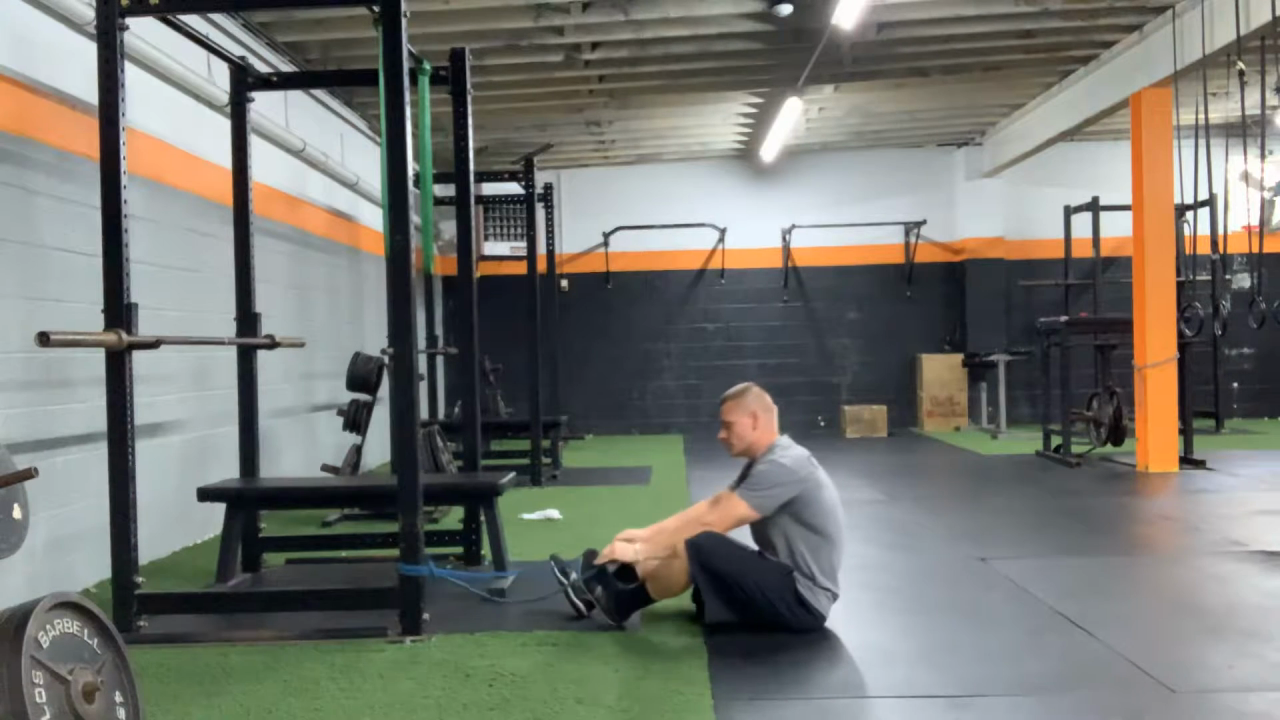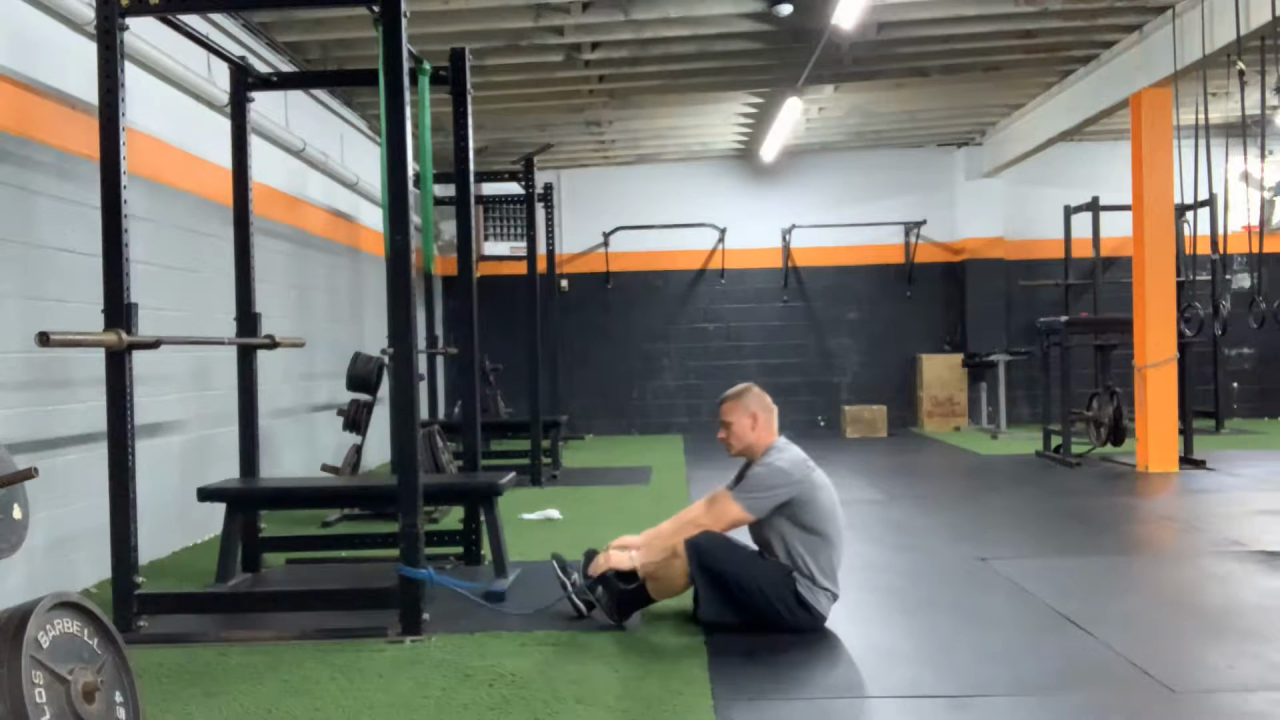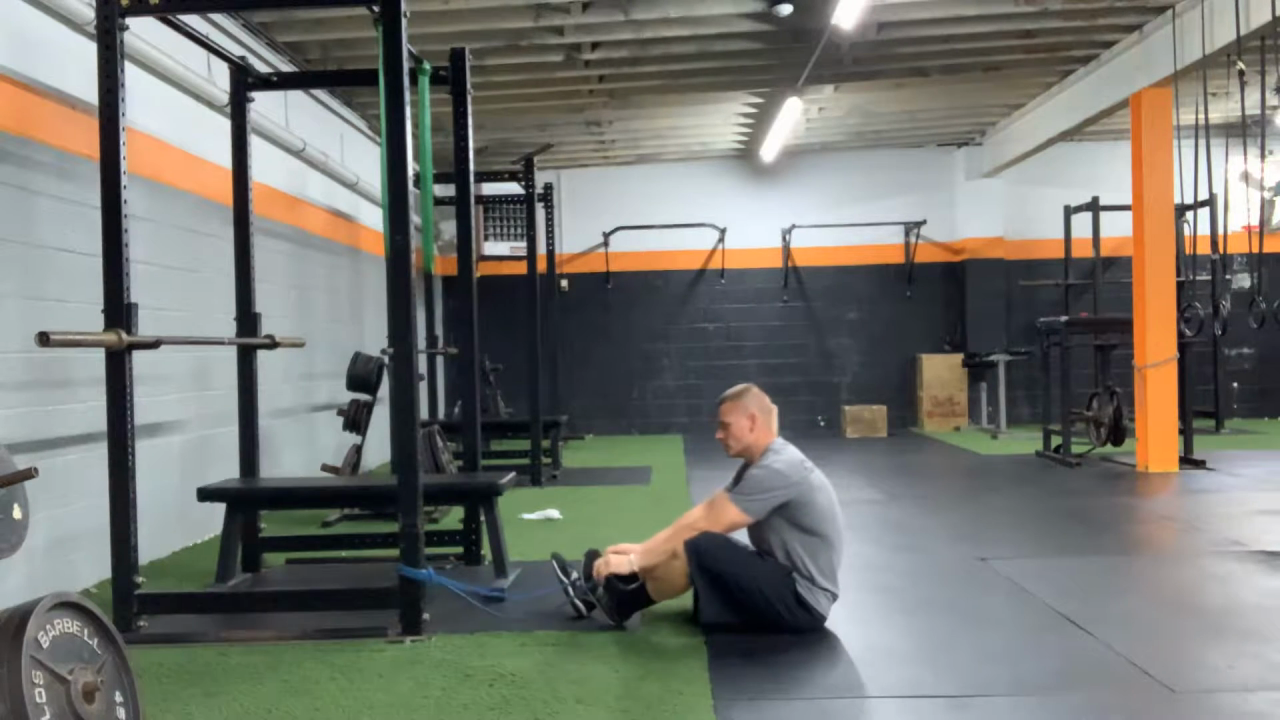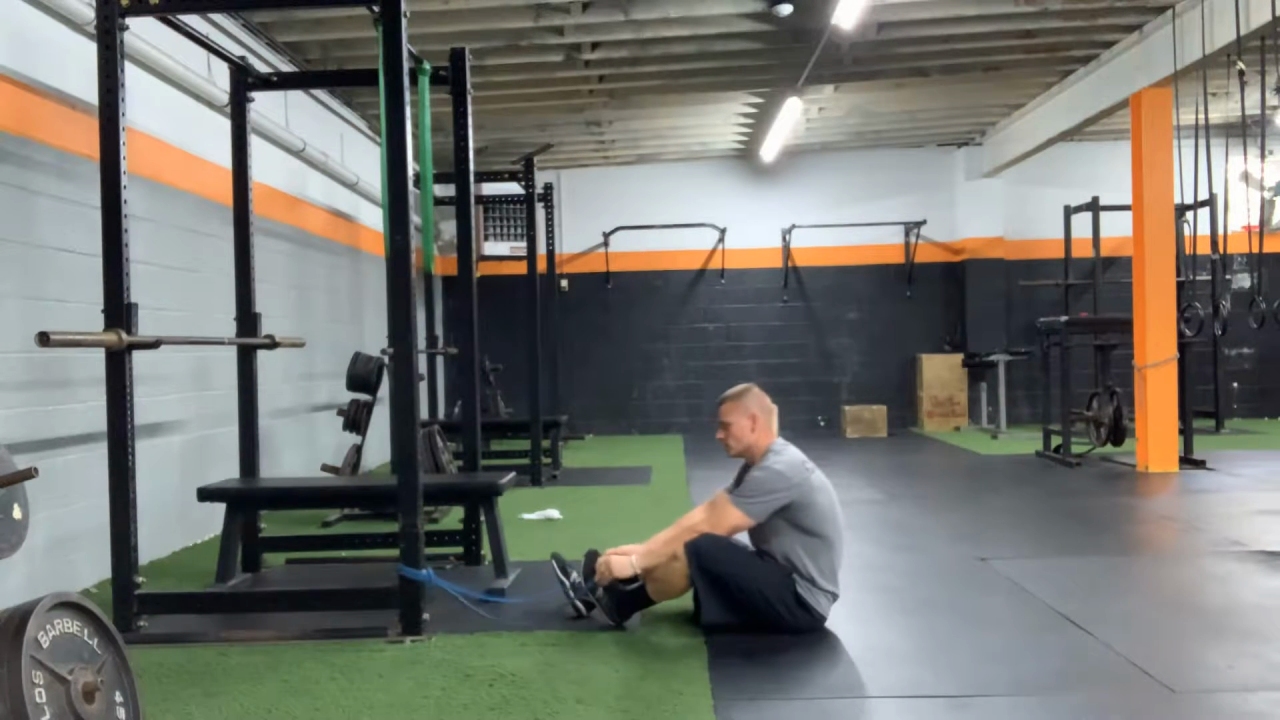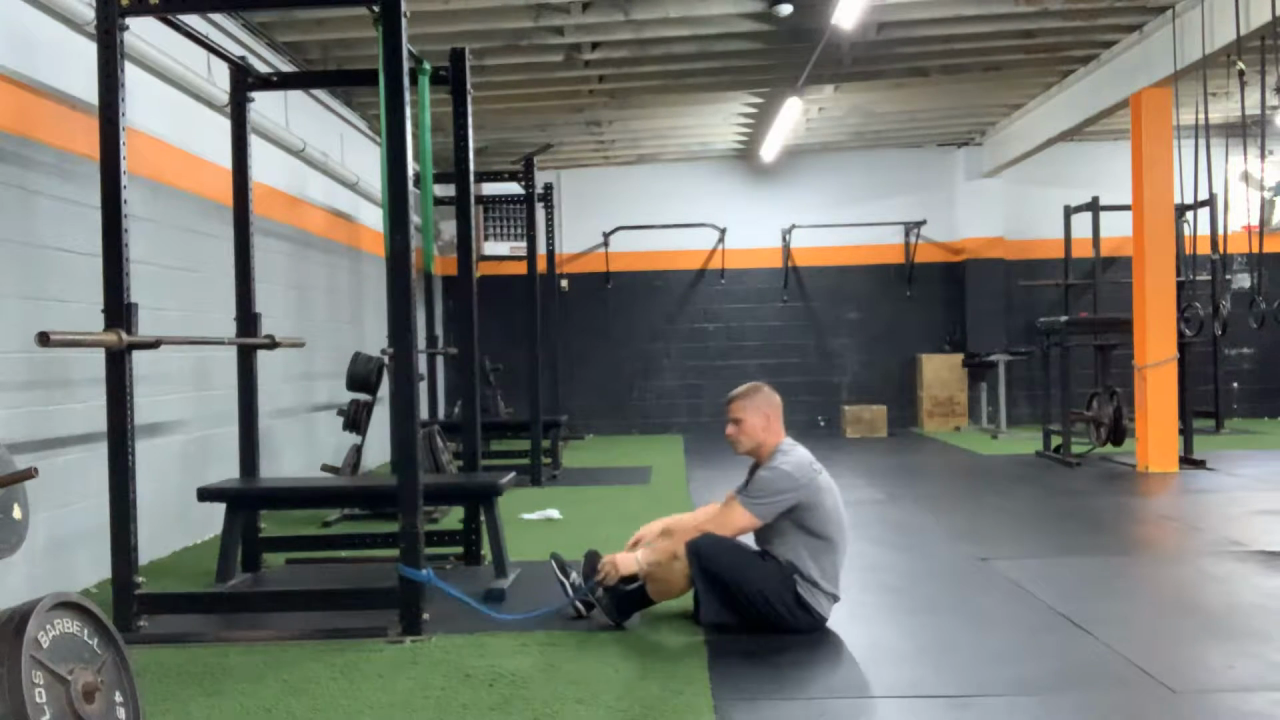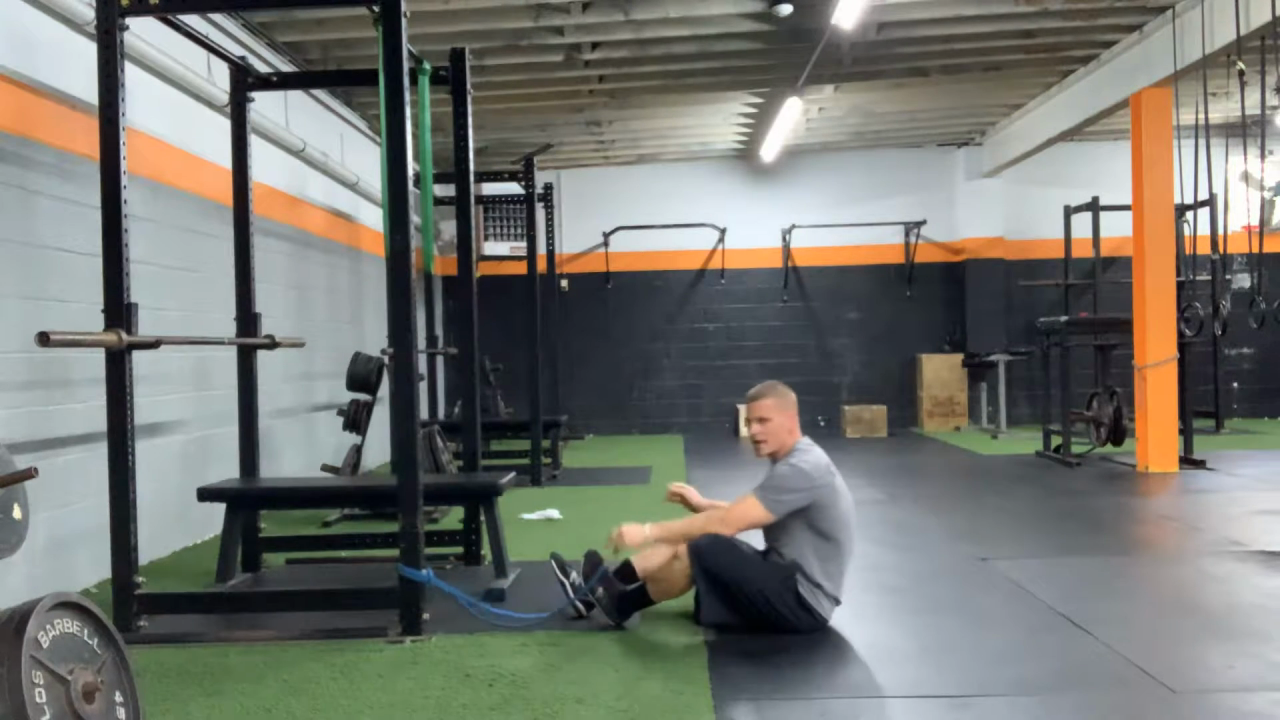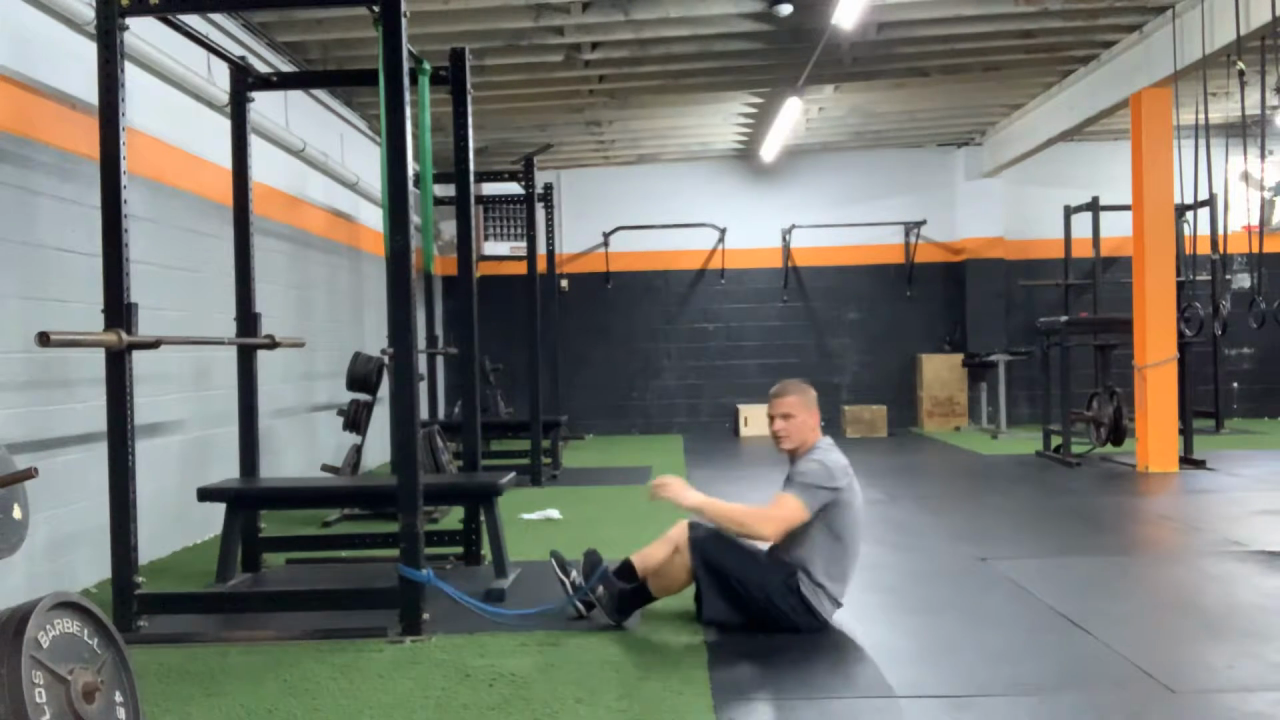
dt=0.2s
person 1, frame 1
left shoulder: (783, 466)
right shoulder: (767, 462)
left elbow: (712, 522)
right elbow: (710, 507)
left wrist: (639, 551)
right wrist: (646, 534)
left hip: (802, 601)
right hip: (785, 578)
left knee: (698, 547)
right knee: (682, 542)
left ankle: (619, 604)
right ankle: (599, 588)
person 1, frame 2
left shoulder: (779, 468)
right shoulder: (765, 462)
left elbow: (706, 523)
right elbow: (707, 507)
left wrist: (634, 558)
right wrist: (642, 539)
left hip: (802, 601)
right hip: (786, 579)
left knee: (697, 547)
right knee: (683, 542)
left ankle: (620, 603)
right ankle: (596, 587)
person 1, frame 3
left shoulder: (777, 470)
right shoulder: (763, 462)
left elbow: (705, 526)
right elbow: (706, 511)
left wrist: (634, 561)
right wrist: (642, 549)
left hip: (802, 602)
right hip: (785, 579)
left knee: (696, 548)
right knee: (683, 543)
left ankle: (620, 604)
right ankle: (598, 587)
person 1, frame 4
left shoulder: (778, 471)
right shoulder: (764, 463)
left elbow: (707, 528)
right elbow: (707, 512)
left wrist: (635, 563)
right wrist: (643, 549)
left hip: (801, 602)
right hip: (784, 579)
left knee: (696, 549)
right knee: (684, 543)
left ankle: (620, 604)
right ankle: (600, 589)
person 1, frame 5
left shoulder: (786, 471)
right shoulder: (774, 462)
left elbow: (715, 528)
right elbow: (723, 510)
left wrist: (640, 559)
right wrist: (664, 524)
left hip: (801, 602)
right hip: (785, 578)
left knee: (696, 549)
right knee: (685, 540)
left ankle: (619, 604)
right ankle: (599, 587)
person 1, frame 6
left shoulder: (800, 469)
right shoulder: (792, 460)
left elbow: (727, 524)
right elbow: (741, 513)
left wrist: (648, 533)
right wrist: (701, 504)
left hip: (802, 603)
right hip: (789, 579)
left knee: (698, 549)
right knee: (685, 539)
left ankle: (620, 604)
right ankle: (600, 588)
person 1, frame 7
left shoulder: (820, 467)
right shoulder: (812, 460)
left elbow: (767, 526)
left wrist: (695, 500)
left hip: (802, 602)
right hip: (792, 582)
left knee: (697, 543)
right knee: (685, 533)
left ankle: (620, 603)
right ankle: (600, 587)
